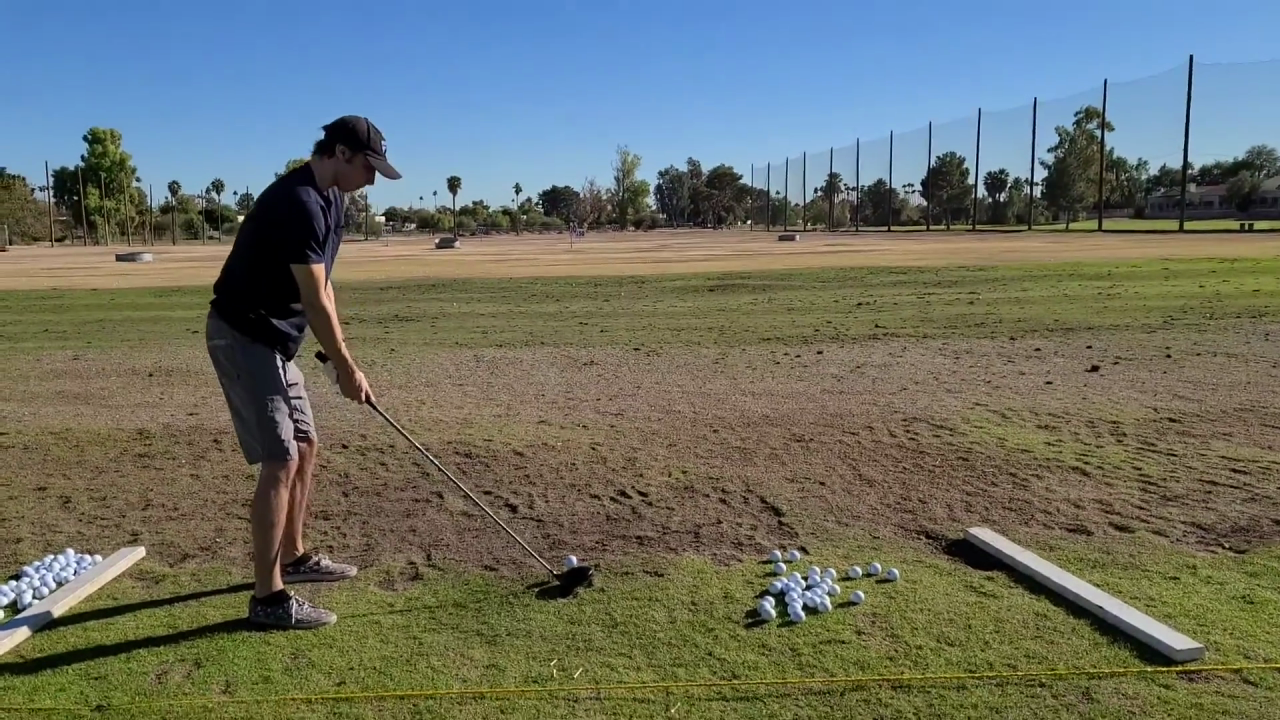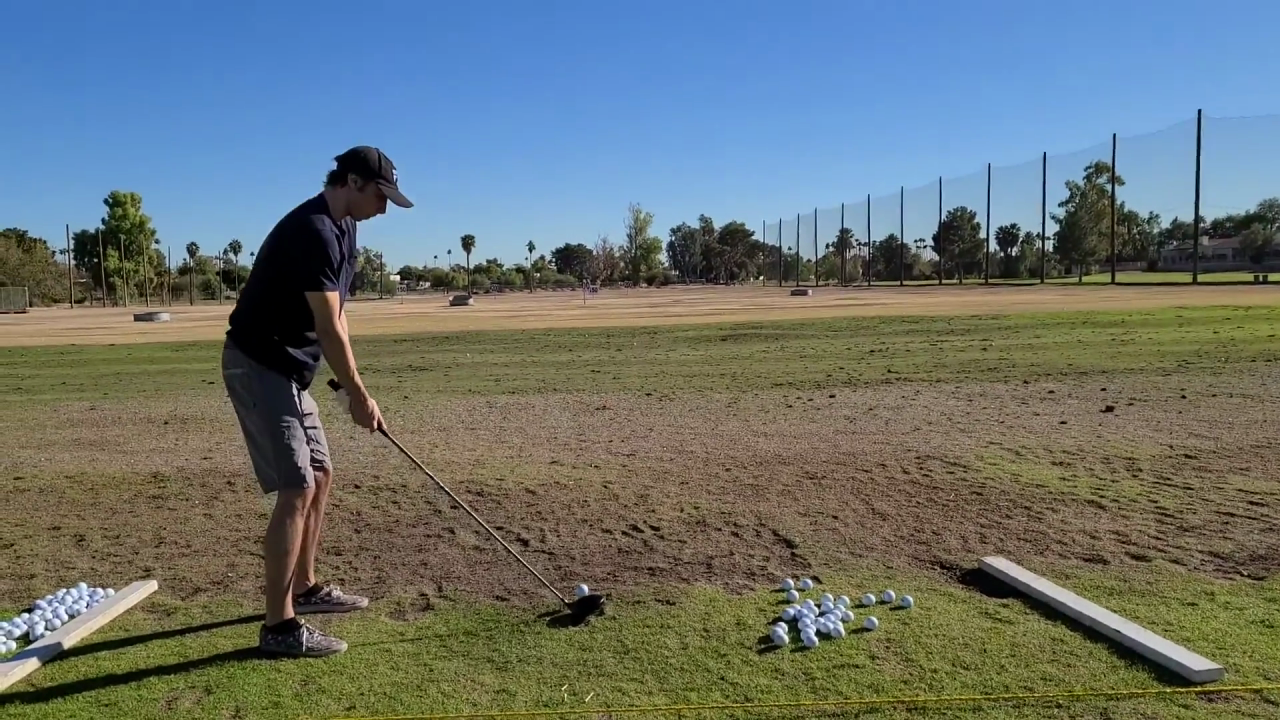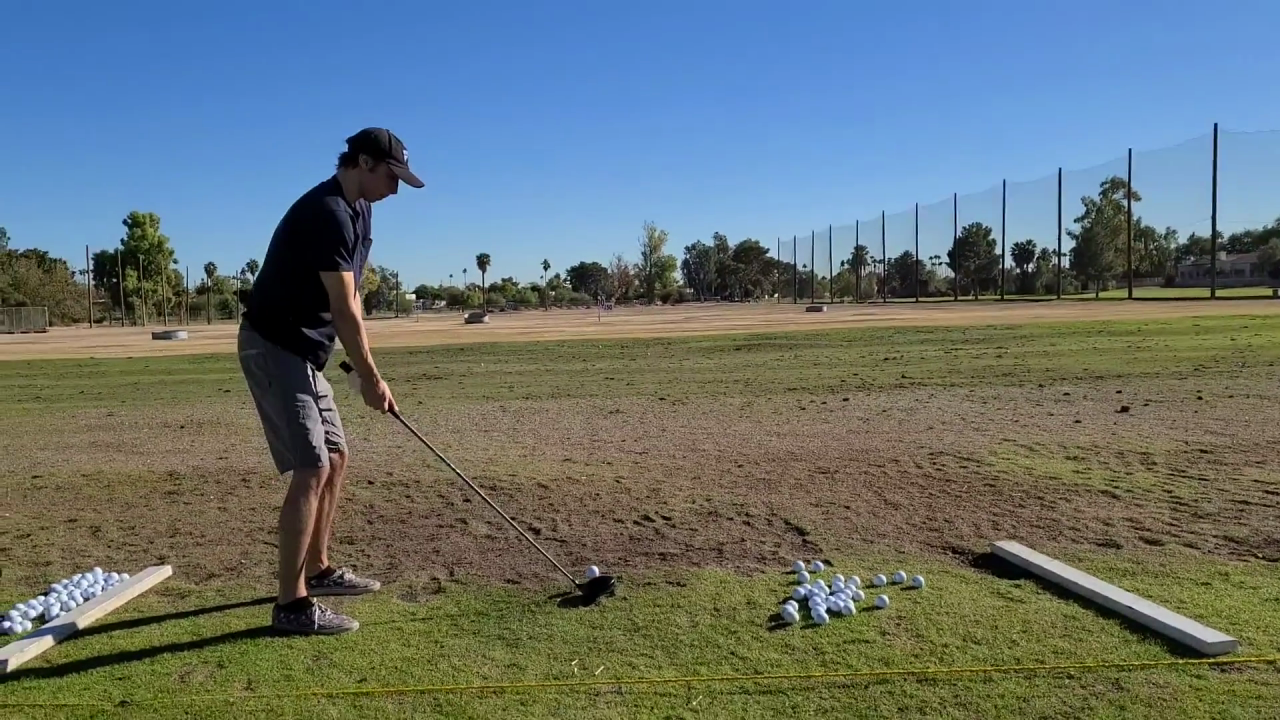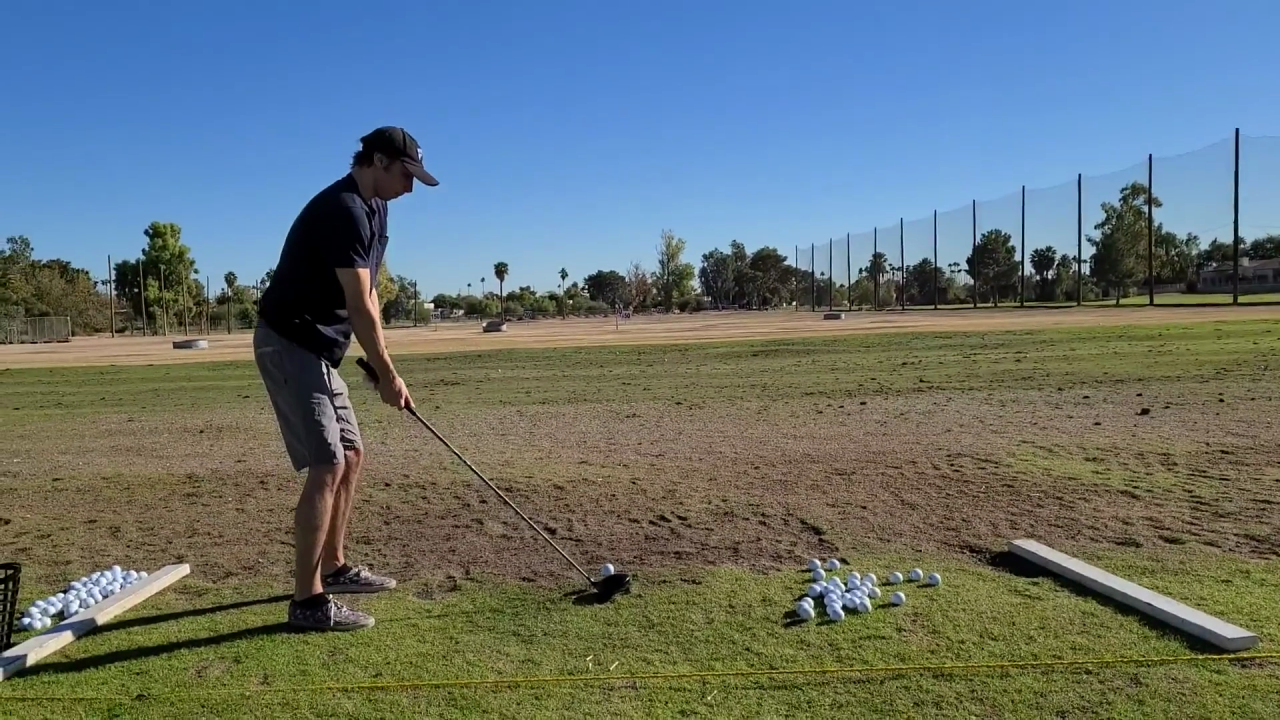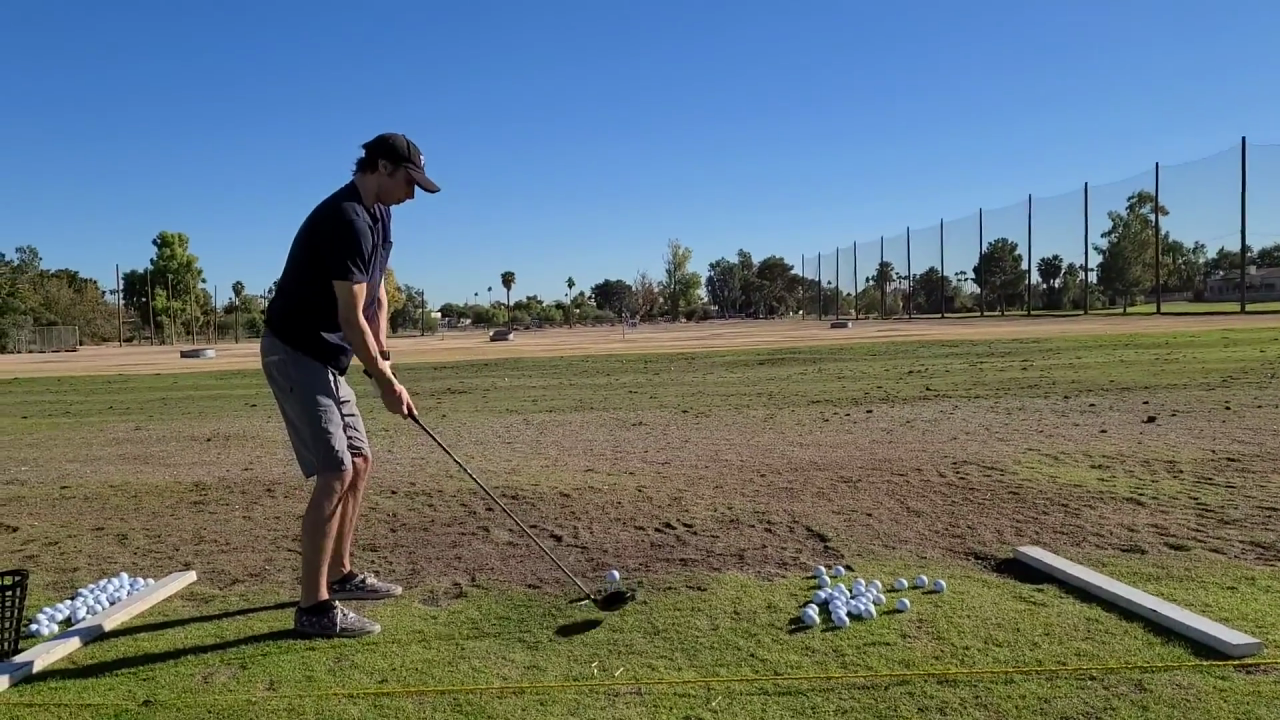
dt=0.4s
person 1, frame 1
left shoulder: (330, 198)
right shoulder: (298, 202)
left elbow: (322, 286)
right elbow: (315, 301)
left wrist: (341, 357)
right wrist: (346, 368)
left hip: (272, 336)
right hip: (244, 336)
left knee: (304, 446)
right knee: (280, 460)
left ankle: (293, 556)
right ankle: (268, 596)
person 1, frame 2
left shoulder: (342, 228)
right shoulder: (313, 231)
left elbow: (335, 316)
right elbow: (329, 329)
left wrist: (351, 386)
right wrist: (359, 395)
left hip: (286, 366)
right hip: (260, 366)
left knee: (319, 476)
right knee: (297, 488)
left ankle: (304, 587)
right ankle: (279, 625)
person 1, frame 3
left shoulder: (357, 210)
right shoulder: (326, 212)
left elbow: (350, 298)
right elbow: (344, 310)
left wrist: (362, 368)
right wrist: (371, 378)
left hip: (301, 350)
right hip: (275, 348)
left knee: (334, 458)
right knee: (311, 469)
left ankle: (317, 569)
right ankle: (291, 603)
person 1, frame 4
left shoulder: (373, 209)
right shoulder: (342, 210)
left elbow: (366, 295)
right elbow: (359, 306)
left wrist: (378, 363)
right wrist: (388, 373)
left hip: (316, 347)
right hip: (291, 345)
left knee: (350, 456)
right knee: (326, 466)
left ankle: (333, 567)
right ankle: (308, 600)
person 1, frame 5
left shoulder: (376, 216)
right shoulder: (345, 220)
left elbow: (376, 297)
right elbow: (351, 319)
left wrist: (384, 358)
right wrist: (387, 382)
left hip: (323, 357)
right hip: (298, 355)
left knee: (358, 463)
right knee: (335, 473)
left ankle: (340, 574)
right ankle: (314, 607)
